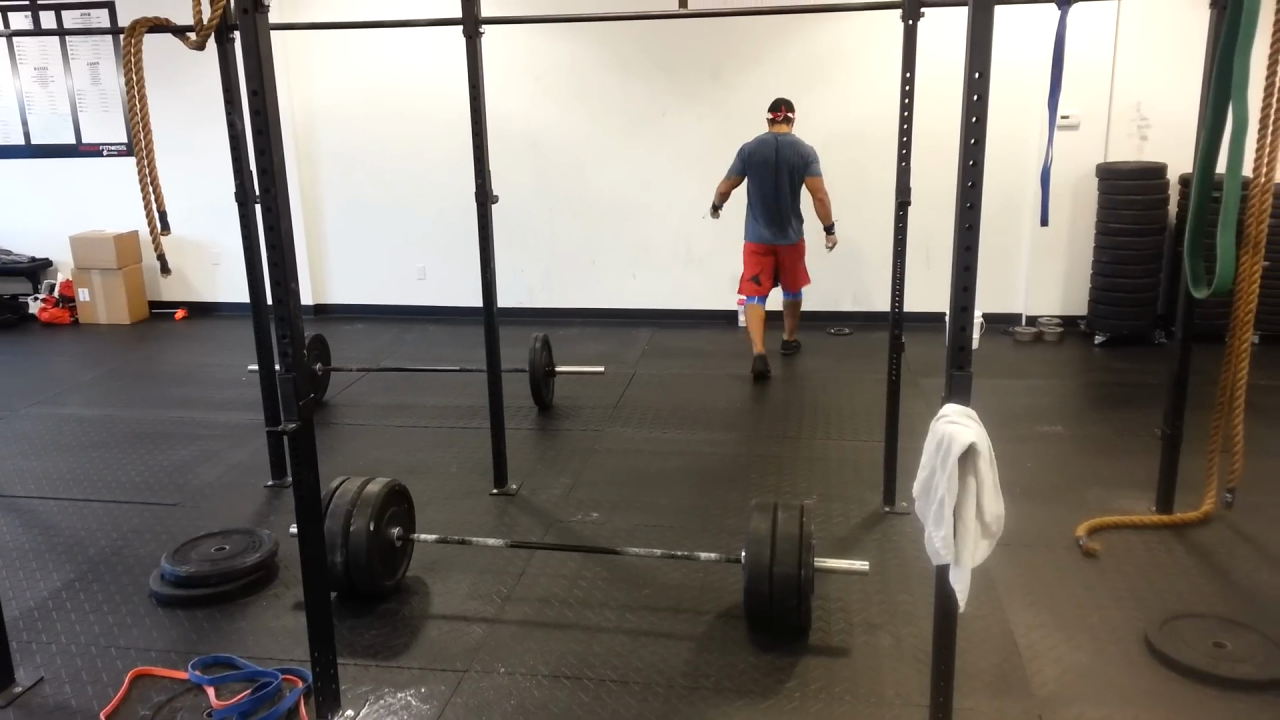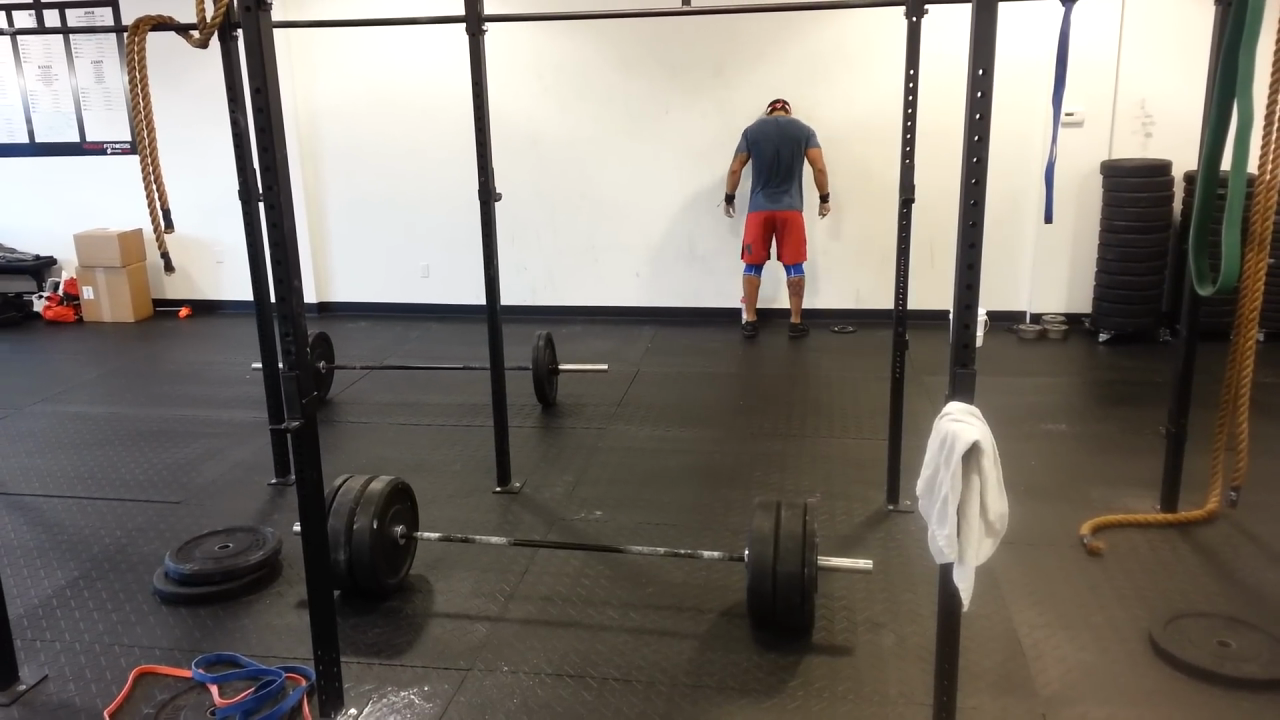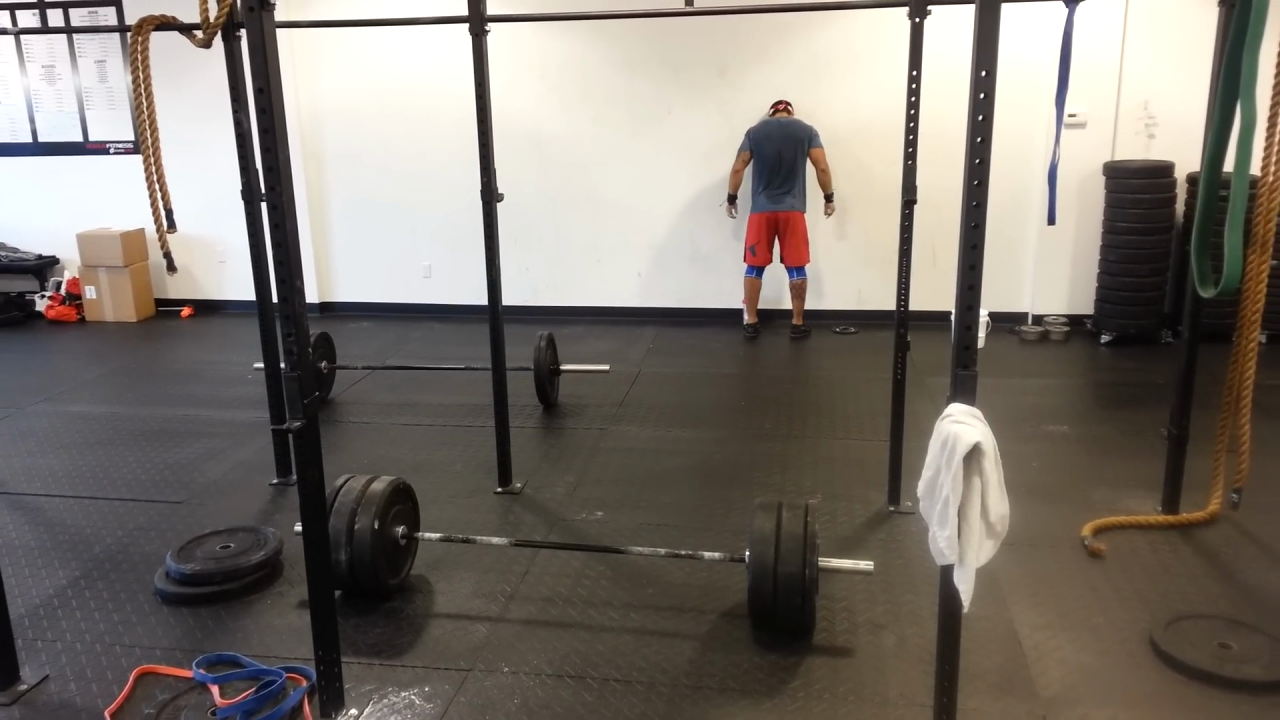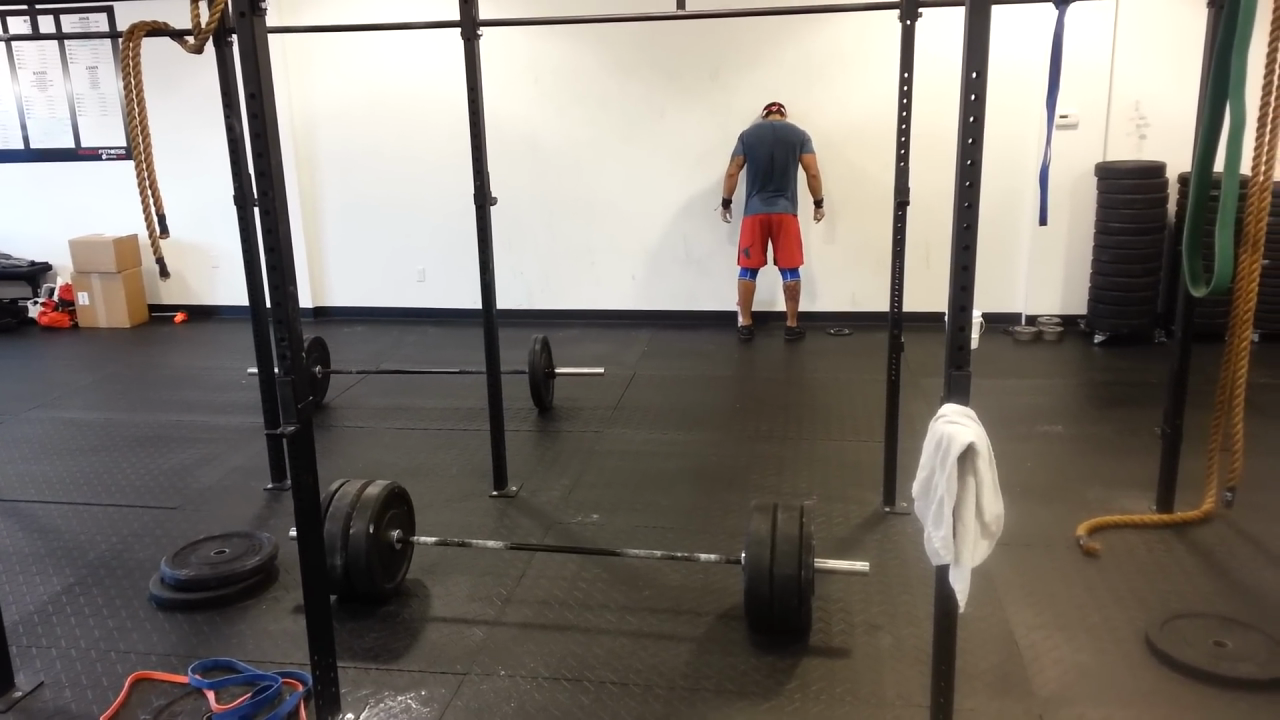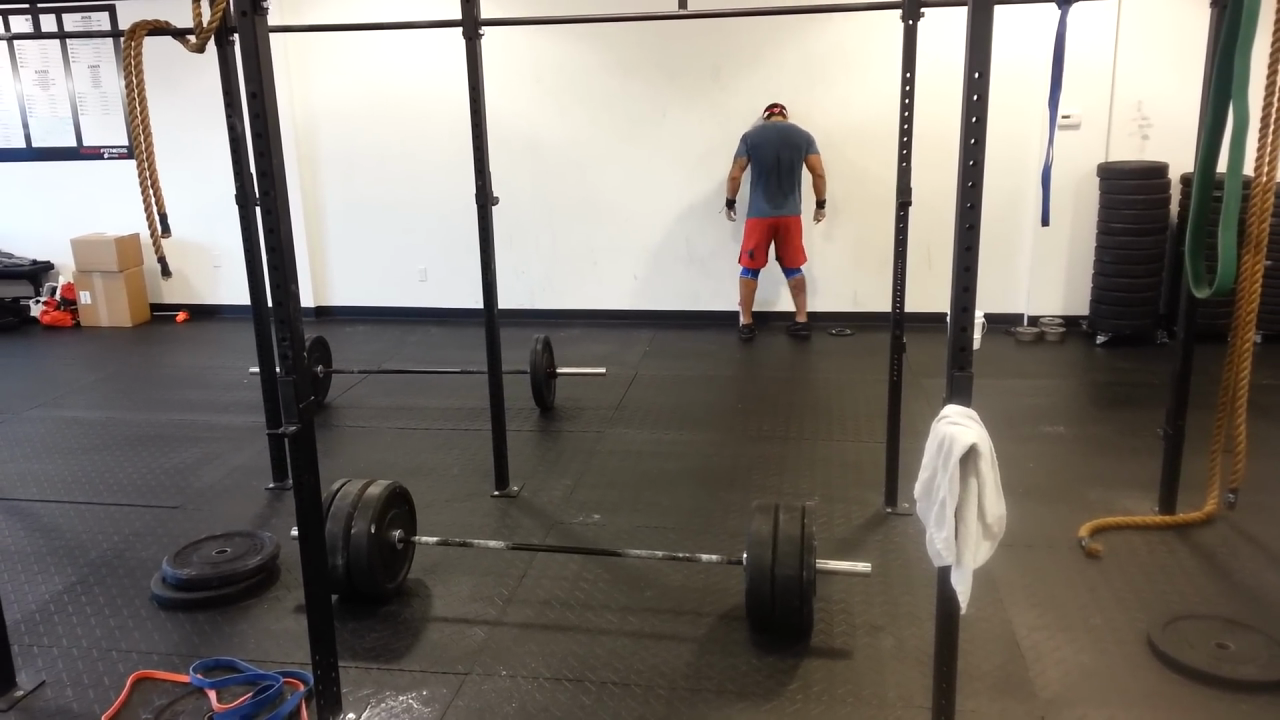
dt=1s
person 1, frame 1
left shoulder: (750, 149)
right shoulder: (805, 151)
left elbow: (724, 188)
right elbow: (819, 195)
left wrist: (716, 206)
right wrist: (829, 229)
left hip: (757, 238)
right hip: (790, 237)
left knee: (755, 296)
right knee: (792, 289)
left ankle: (759, 354)
right ankle: (789, 339)
person 1, frame 2
left shoulder: (752, 130)
right shoulder: (804, 130)
left elbow: (735, 169)
right elbow: (819, 167)
left wrist: (729, 199)
right wrist: (824, 198)
left hip: (759, 209)
right hip: (790, 209)
left knee: (753, 263)
right knee: (794, 265)
left ankle: (750, 321)
right ankle: (796, 322)
person 1, frame 3
left shoulder: (754, 132)
right shoulder: (807, 131)
left elbow: (738, 168)
right elbow: (822, 167)
left wrist: (731, 199)
right wrist: (829, 198)
left hip: (761, 209)
right hip: (792, 209)
left knee: (754, 265)
right knee: (796, 267)
left ankle: (751, 323)
right ankle: (798, 324)
person 1, frame 4
left shoulder: (748, 135)
right shoulder: (799, 135)
left elbow: (732, 172)
right elbow: (812, 173)
left wrist: (726, 204)
right wrist: (818, 204)
left hip: (754, 211)
right hip: (785, 211)
left knee: (748, 268)
right knee: (790, 269)
left ankle: (745, 325)
right ankle: (792, 325)
person 1, frame 5
left shoulder: (751, 136)
right shoulder: (803, 136)
left elbow: (735, 175)
right elbow: (819, 173)
left wrist: (730, 204)
right wrist: (820, 205)
left hip: (759, 214)
right hip: (790, 214)
left knee: (749, 267)
right knee: (793, 267)
left ankle: (746, 324)
right ankle: (801, 320)
